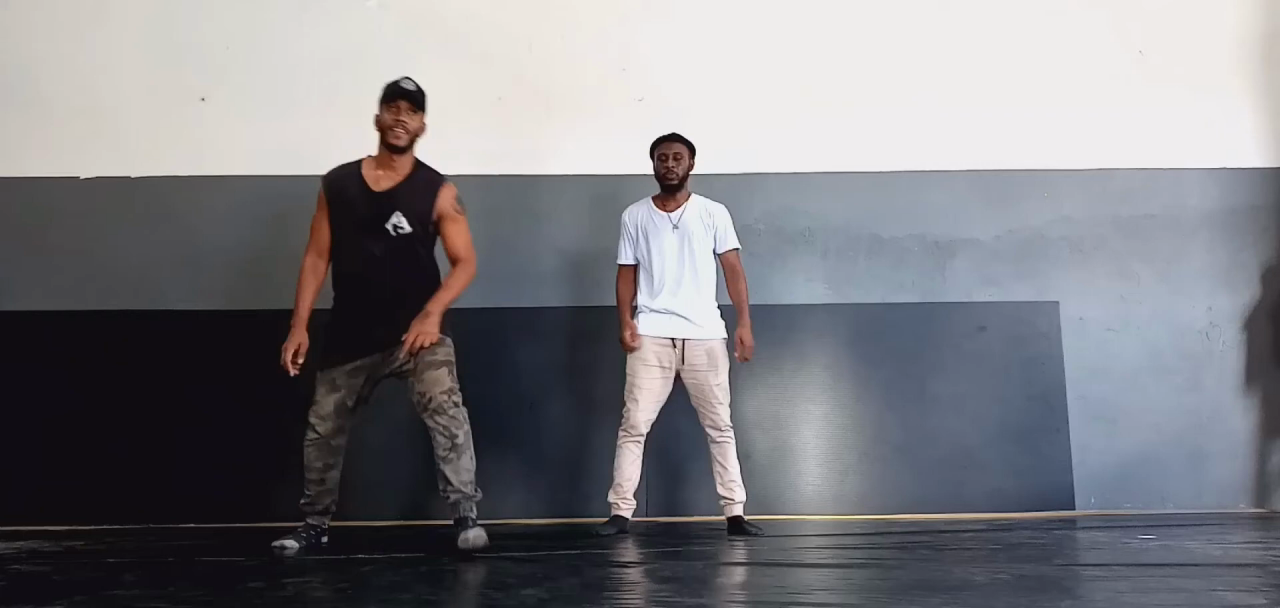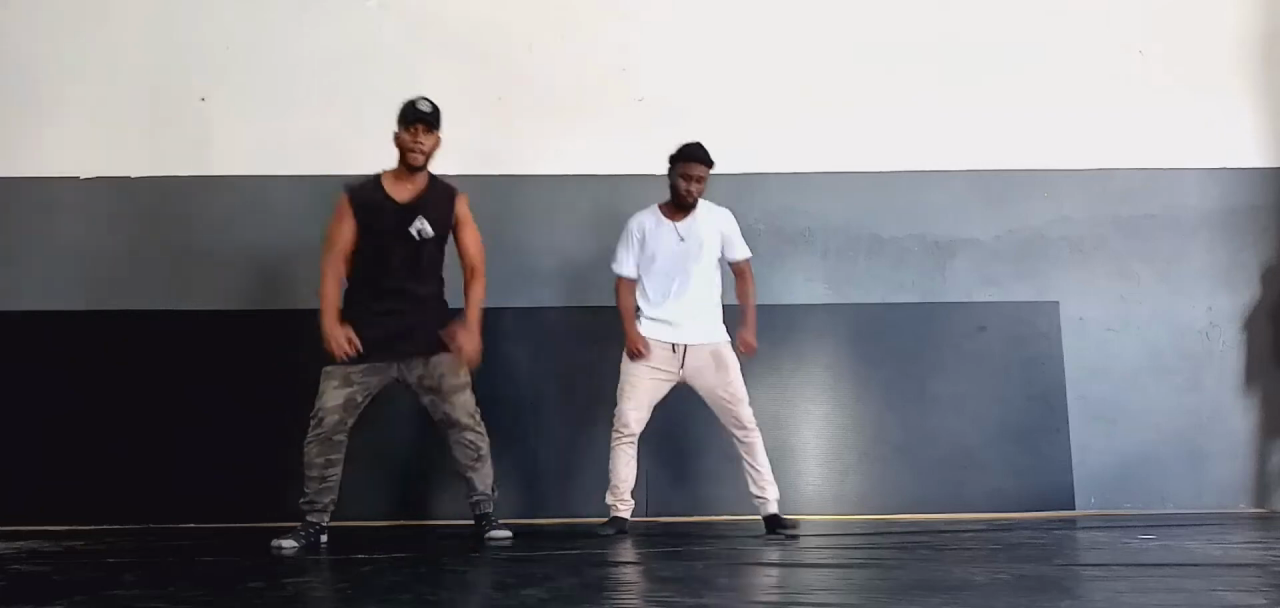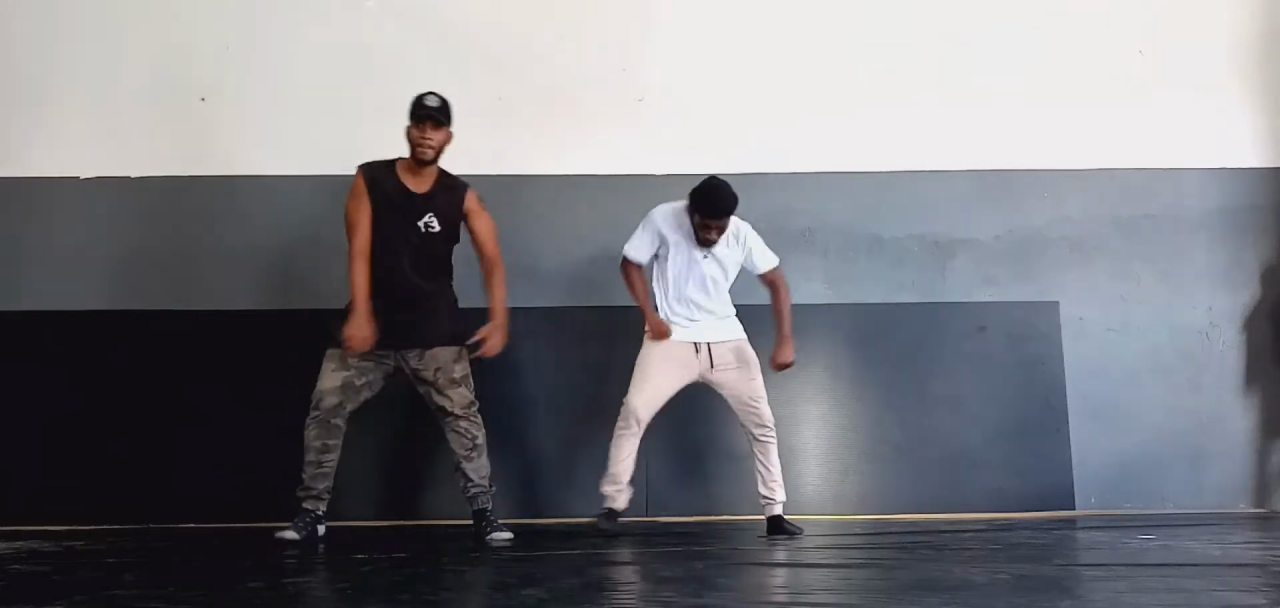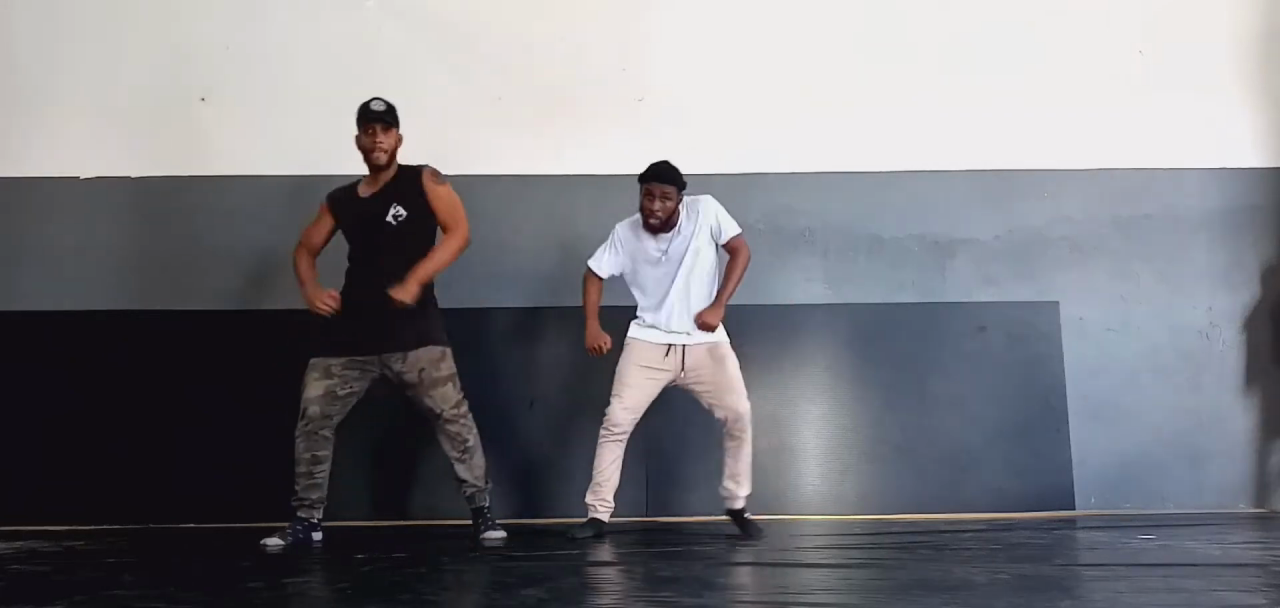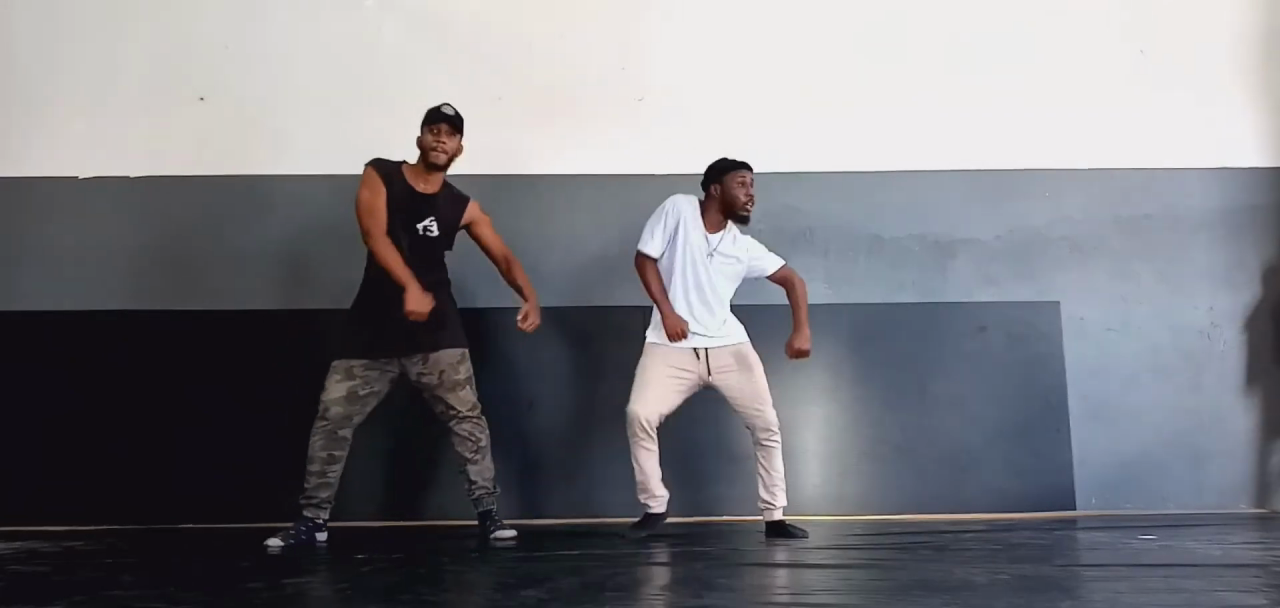
dt=0.5s
person 1, frame 1
left shoulder: (438, 190)
right shoulder: (337, 183)
left elbow: (465, 261)
right elbow: (317, 256)
left wrist: (432, 313)
right wrist: (299, 325)
left hip: (415, 326)
right hip: (350, 332)
left knee: (443, 405)
right knee: (323, 428)
left ankle: (466, 515)
right ankle: (315, 524)
person 1, frame 2
left shoulder: (452, 201)
right shoulder: (357, 197)
left elbow: (475, 268)
right elbow: (335, 260)
left wrist: (471, 326)
right wrist: (329, 321)
left hip: (431, 335)
right hip: (366, 331)
left knee: (465, 420)
right knee: (327, 424)
left ankle: (484, 512)
right ankle: (314, 523)
person 1, frame 3
left shoulder: (460, 196)
right shoulder: (369, 179)
left elbow: (491, 258)
right elbow: (359, 247)
left wrist: (498, 317)
right wrist: (359, 314)
left hip: (434, 323)
right hip: (374, 319)
left knee: (462, 413)
right knee: (326, 407)
left ankle: (483, 511)
right ankle: (311, 513)
person 1, frame 4
left shoulder: (424, 181)
right shoulder: (340, 201)
left elbow: (458, 232)
right elbow: (305, 249)
left wrist: (416, 278)
right wrist: (310, 287)
left hip: (414, 330)
right hip: (354, 327)
left knee: (452, 412)
right knee: (313, 417)
left ankle: (481, 511)
right ankle: (306, 520)
person 1, frame 5
left shoulder: (462, 206)
right shoulder: (378, 175)
left elbow: (503, 256)
right elbow: (376, 237)
left wrist: (529, 296)
right wrist: (411, 288)
left hip: (436, 330)
right hip: (373, 327)
left knee: (467, 417)
right knee: (332, 419)
left ankle: (488, 512)
right ankle: (312, 521)
person 2, frame 1
left shoulder: (714, 212)
right shoulder: (635, 215)
left elbow: (733, 267)
right elbow: (627, 272)
left wrist: (744, 322)
right wrist: (626, 321)
left hip: (705, 336)
right hip: (652, 336)
left knee: (719, 425)
right knee: (635, 423)
left ankle: (734, 512)
right ankle: (621, 511)
person 2, frame 2
left shoulder: (720, 219)
right shoulder: (641, 224)
left elbow: (743, 271)
right elbow: (624, 281)
left wrist: (748, 326)
right wrist: (630, 331)
left hip: (707, 343)
right hip: (652, 340)
left knee: (743, 422)
right knee: (625, 423)
left ankle: (770, 510)
right ankle: (619, 513)
person 2, frame 3
left shoulder: (741, 235)
right shoulder: (663, 219)
left elbow: (776, 281)
right elbow: (631, 264)
left wrist: (785, 339)
right wrist: (650, 315)
left hip: (724, 340)
right hip: (669, 338)
left knee: (761, 421)
right knee: (634, 410)
left ankle: (774, 512)
right ankle: (614, 503)
person 2, frame 4
left shoulder: (705, 210)
right shoulder: (625, 233)
left elbow: (740, 251)
right elbow: (595, 275)
left wrist: (717, 306)
right wrist: (593, 326)
left hip: (702, 340)
right hip: (649, 343)
left knee: (738, 414)
right knee: (616, 422)
left ankle: (736, 503)
right ankle: (597, 515)
person 2, frame 5
left shoulder: (743, 246)
right shoulder: (677, 209)
left elbow: (791, 279)
right elbow: (644, 259)
left wrist: (802, 328)
right wrist: (667, 312)
left hip: (728, 346)
right hip: (673, 343)
left knee: (766, 425)
right knee: (640, 414)
left ankle: (774, 517)
right ankle: (654, 507)
